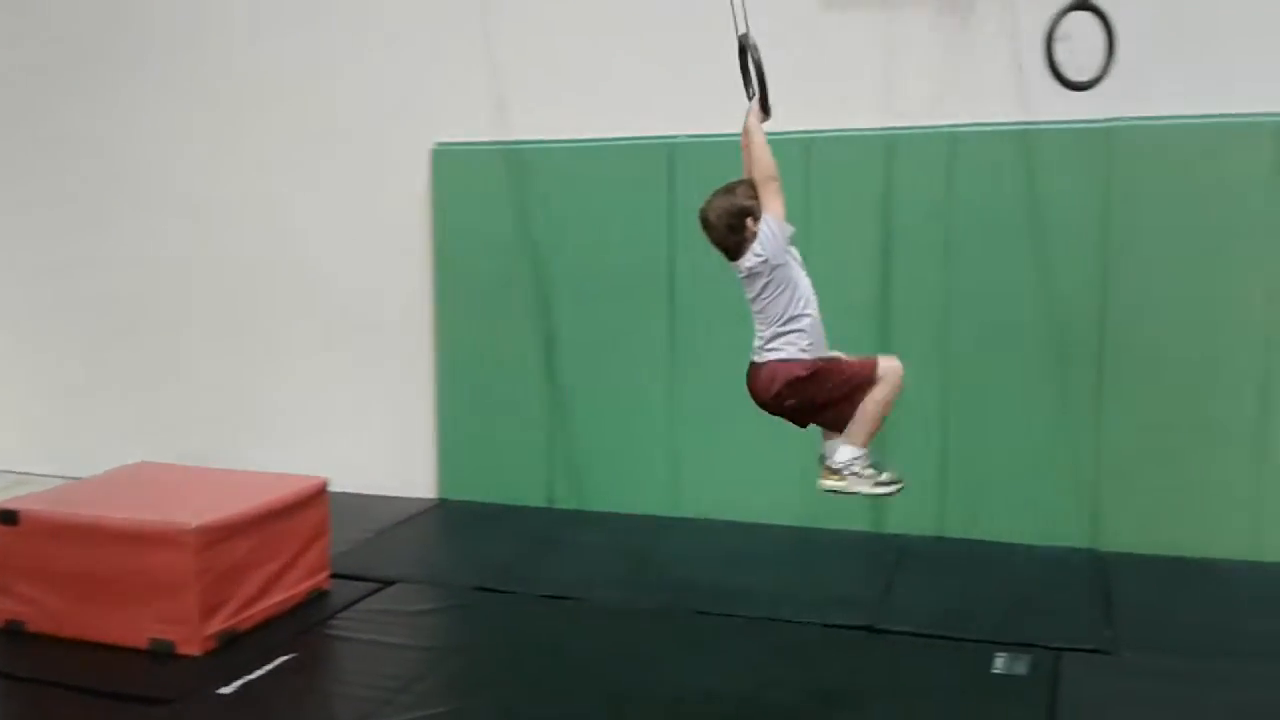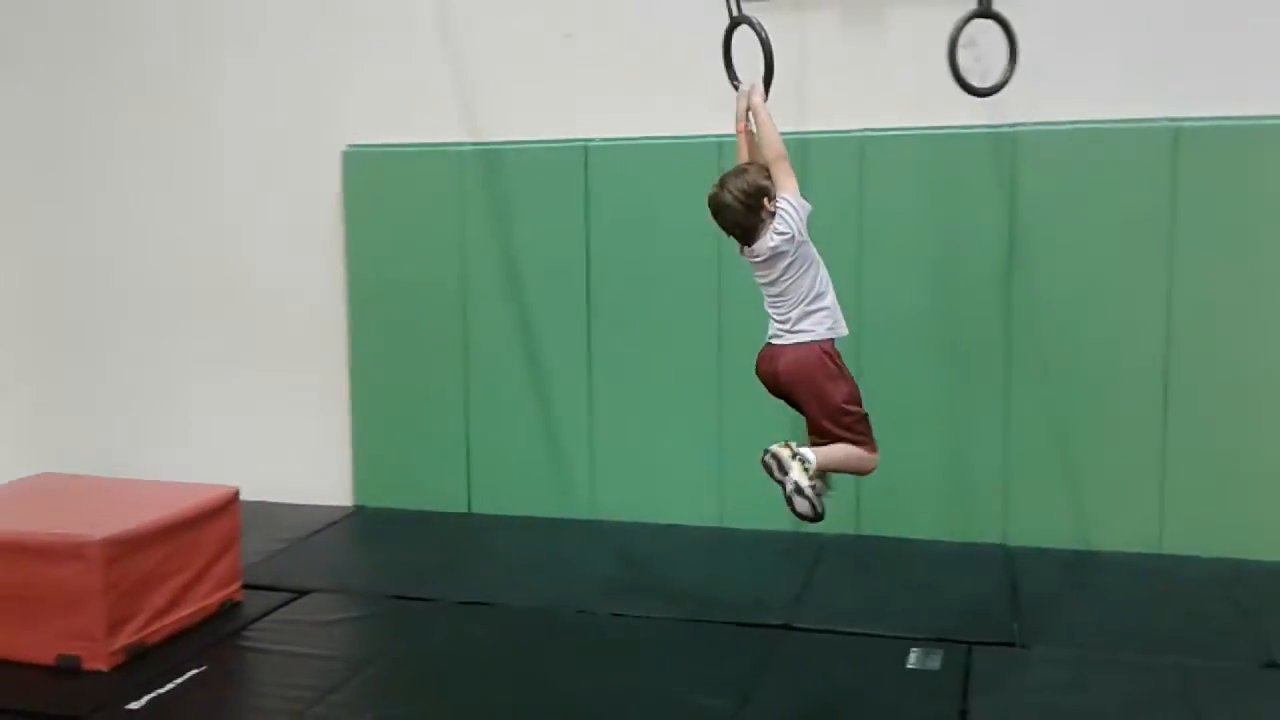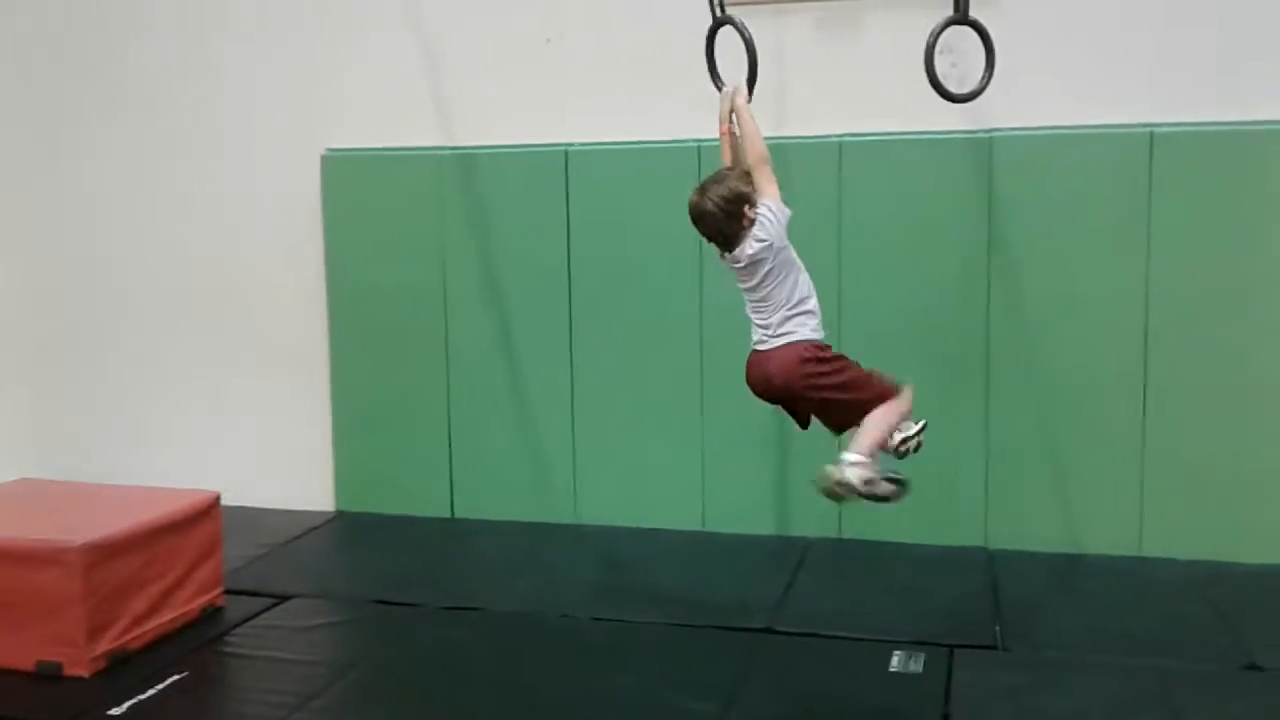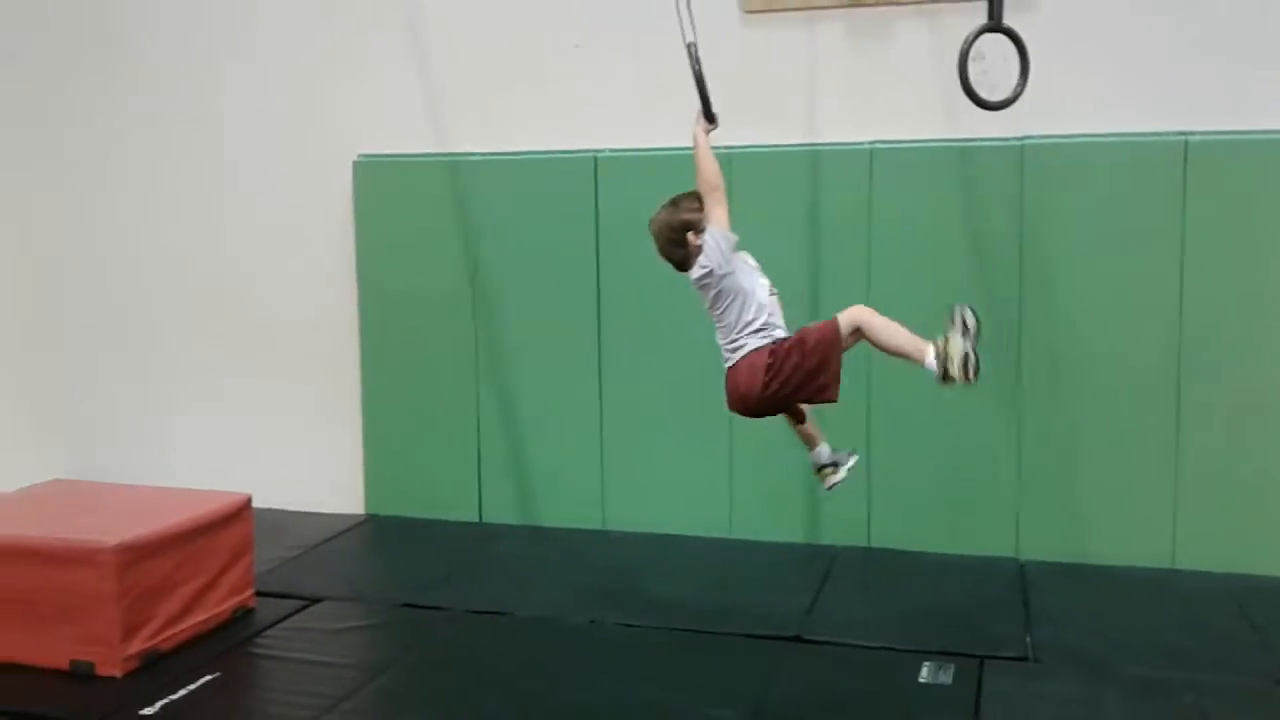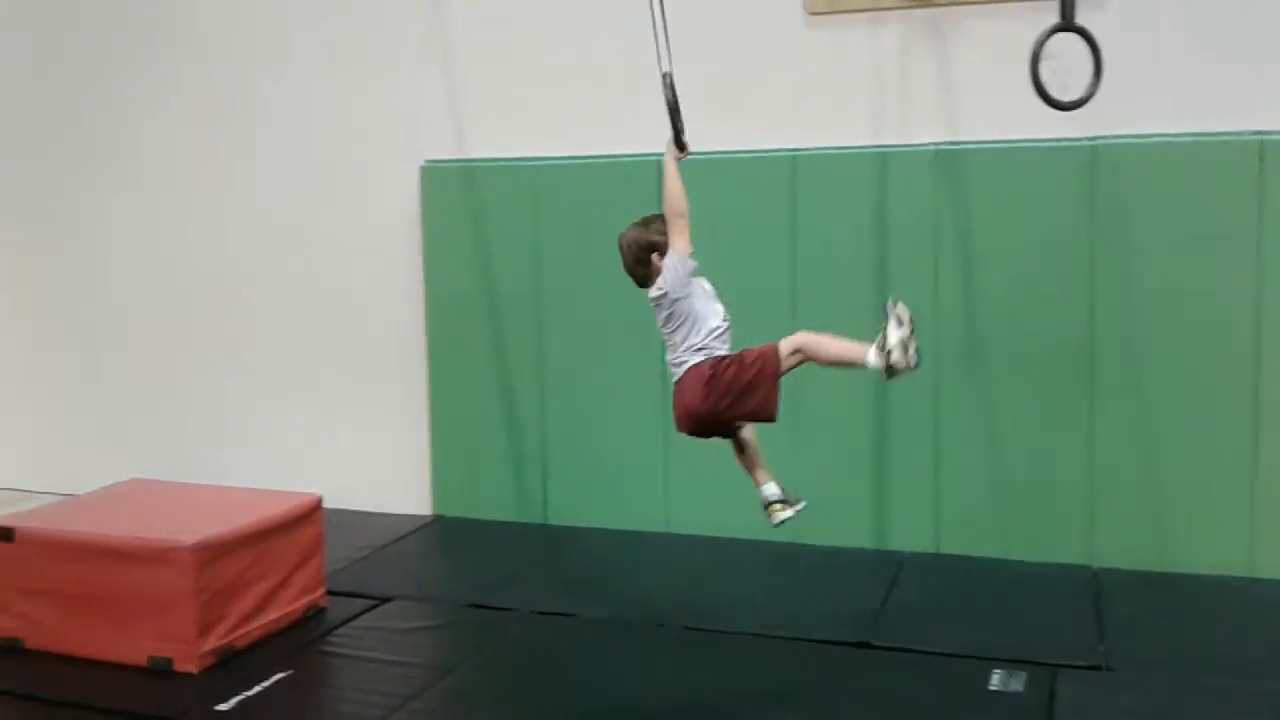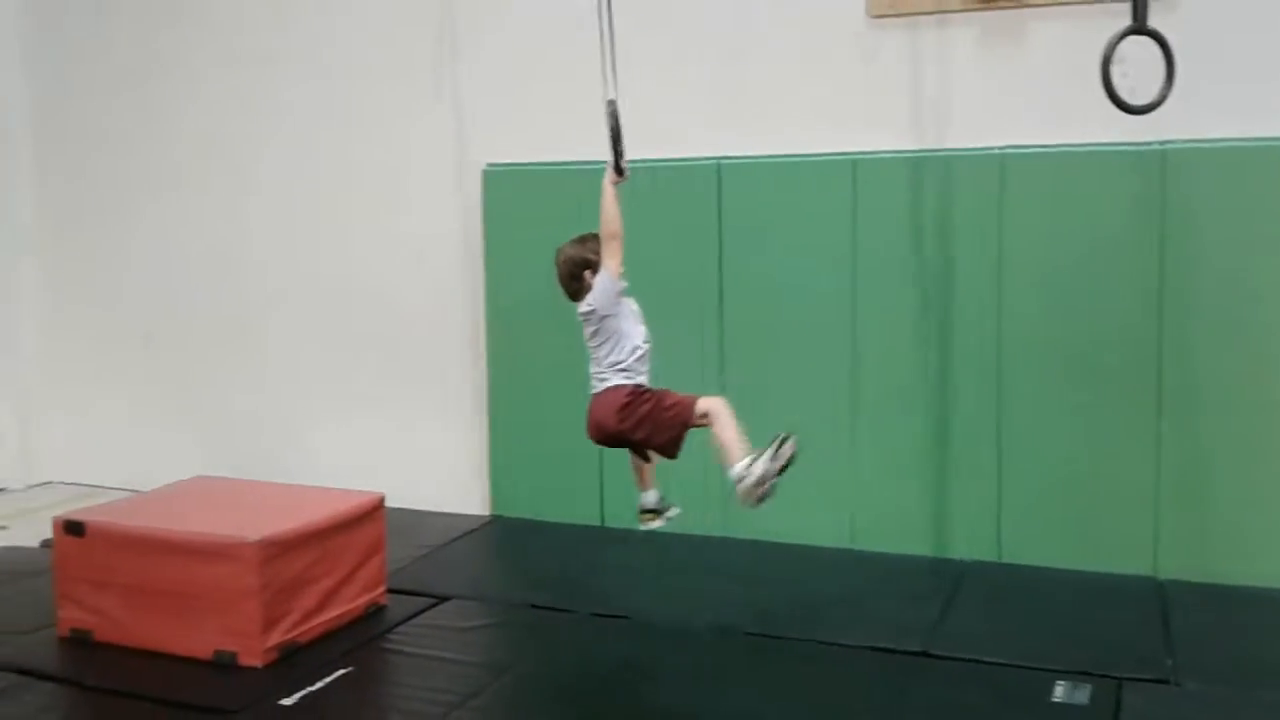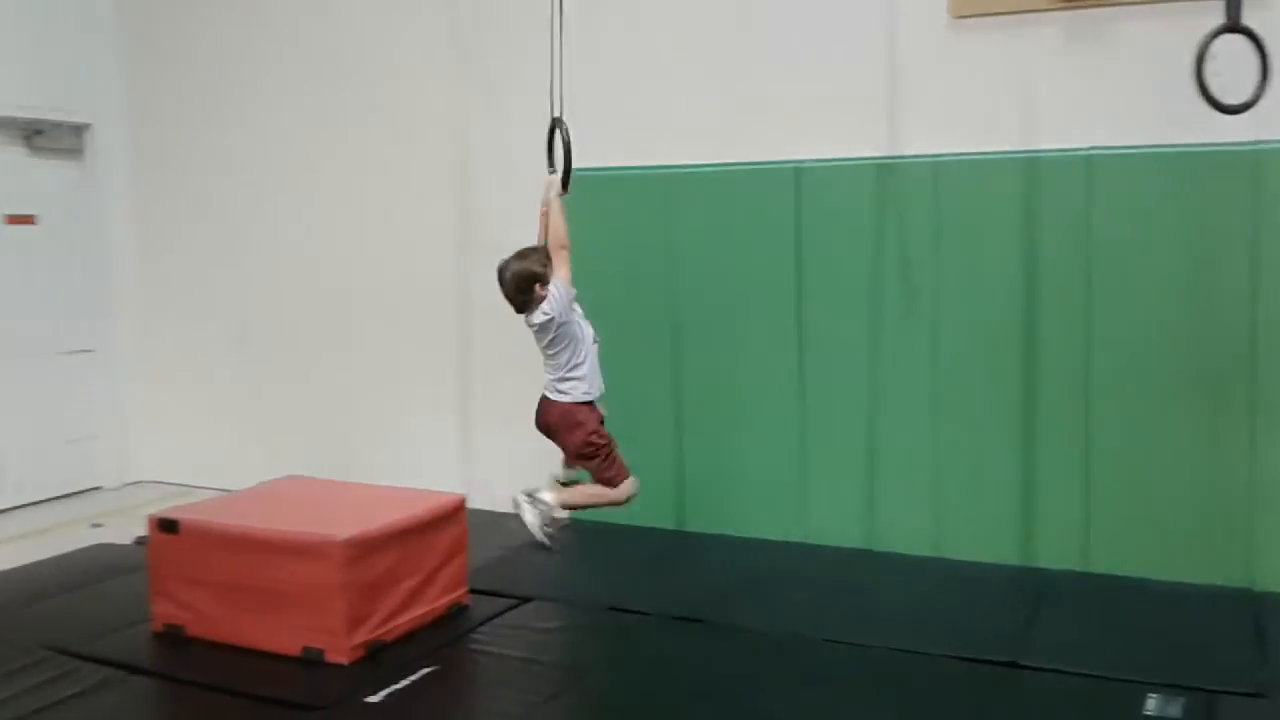
dt=0.3s
person 1, frame 1
left shoulder: (747, 258)
right shoulder: (767, 252)
left elbow: (756, 187)
right elbow: (770, 182)
left wrist: (748, 135)
right wrist: (754, 126)
left hip: (766, 376)
right hip: (787, 378)
left knee: (836, 364)
right knee: (889, 370)
left ankle: (837, 455)
right ankle: (846, 460)
person 1, frame 2
left shoulder: (747, 243)
right shoulder: (786, 232)
left elbow: (748, 172)
right elbow: (777, 161)
left wrist: (743, 116)
right wrist: (758, 106)
left hip: (771, 359)
right hip: (808, 356)
right knee: (865, 457)
left ankle: (805, 459)
right ankle: (799, 459)
person 1, frame 3
left shoulder: (730, 250)
right shoulder: (768, 237)
left elbow: (733, 174)
right elbow: (760, 166)
left wrist: (726, 119)
right wrist: (741, 106)
left hip: (760, 367)
right hip: (794, 359)
right knee: (899, 398)
left ankle: (882, 436)
right ankle: (856, 464)
person 1, frame 4
left shoulder: (711, 267)
right shoulder: (714, 261)
left elbow: (709, 197)
right elbow: (714, 192)
left wrist: (703, 137)
right wrist: (700, 137)
left hip: (743, 384)
right hip: (763, 369)
left knee: (790, 395)
right knee: (858, 316)
left ankle: (826, 462)
right ankle: (938, 358)
person 1, frame 5
left shoulder: (674, 288)
right shoulder: (670, 285)
left elbow: (674, 223)
right elbow: (679, 219)
left wrist: (673, 162)
right wrist: (670, 163)
left hip: (692, 400)
right hip: (706, 384)
left knee: (739, 426)
right knee: (800, 342)
left ankle: (774, 499)
right ankle: (881, 355)
person 1, frame 6
left shoulder: (601, 304)
right shoulder: (601, 301)
left elbow: (610, 244)
right elbow: (611, 241)
left wrist: (613, 186)
right wrist: (608, 187)
left hip: (605, 411)
right hip: (619, 408)
left knee: (644, 432)
right knee: (716, 407)
left ankle: (650, 507)
right ankle: (747, 474)
person 1, frame 7
left shoulder: (541, 313)
right shoulder: (554, 312)
left elbow: (550, 253)
right elbow: (561, 251)
left wrist: (549, 202)
right wrist: (553, 199)
left hip: (556, 407)
right hip: (571, 413)
left knee: (585, 425)
right knee: (622, 489)
left ankle: (560, 486)
right ankle: (544, 502)
